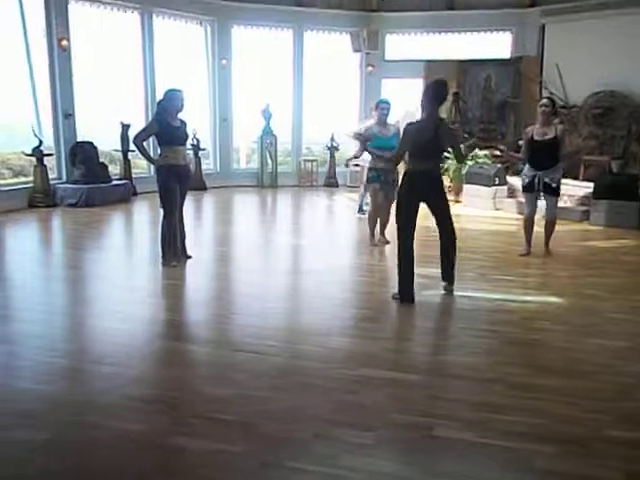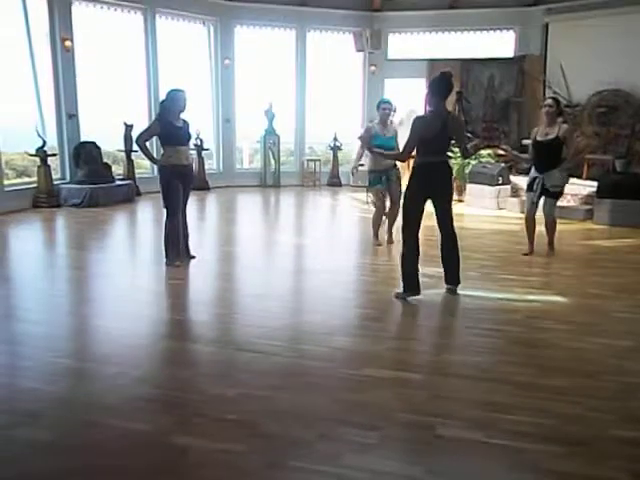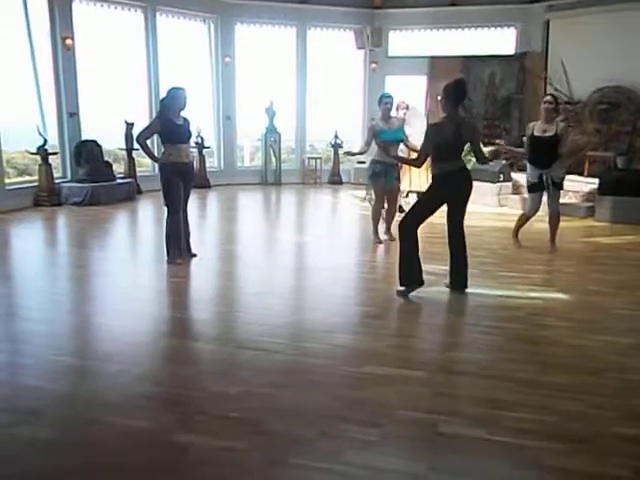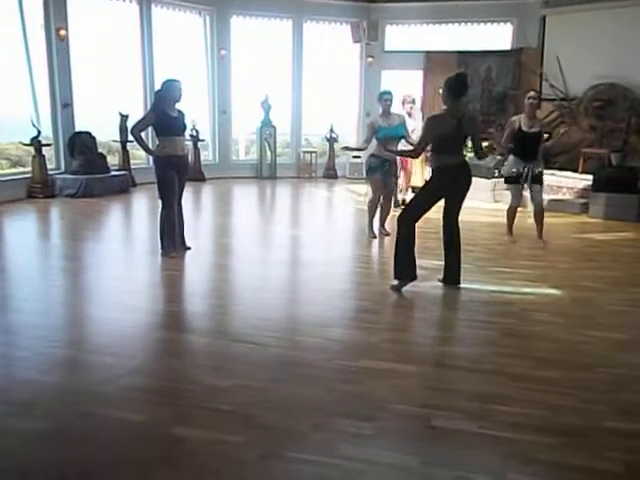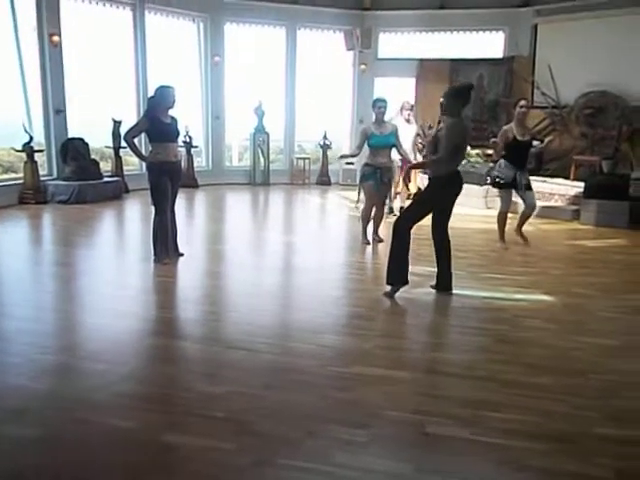
dt=0.4s
person 1, frame 1
left shoulder: (413, 128)
right shoulder: (448, 130)
left elbow: (396, 159)
right elbow: (459, 159)
left hip: (414, 183)
right hip: (434, 183)
left knee: (405, 235)
right knee: (446, 229)
left ankle: (405, 291)
right ankle: (448, 281)
person 1, frame 2
left shoulder: (421, 121)
right shoulder: (455, 122)
left elbow: (404, 156)
right elbow: (466, 154)
left wrist: (376, 151)
right wrist: (477, 145)
left hip: (421, 177)
right hip: (443, 176)
left knee: (410, 231)
right knee: (447, 227)
left ankle: (410, 287)
right ankle: (452, 281)
person 1, frame 3
left shoulder: (435, 129)
right shoulder: (469, 127)
left elbow: (419, 162)
right elbow: (481, 160)
left hip: (442, 183)
right hip: (462, 181)
left knee: (408, 226)
right knee: (456, 229)
left ankle: (411, 280)
right ankle: (458, 281)
person 1, frame 4
left shoulder: (435, 120)
right shoulder: (471, 121)
left elbow: (416, 153)
right elbow: (479, 154)
left wrist: (388, 149)
left hip: (442, 177)
right hip: (462, 175)
left knee: (406, 219)
right knee: (451, 222)
left ankle: (405, 274)
right ankle: (451, 276)
person 1, frame 5
left shoulder: (450, 126)
right shoulder: (460, 127)
left elbow: (442, 158)
left wrist: (412, 166)
left hip: (440, 184)
right hip: (452, 182)
left knee: (402, 224)
right knee: (440, 229)
left ankle: (397, 280)
right ankle: (443, 282)
person 2, frame 1
left shoulder: (182, 123)
right shoulder: (159, 122)
right elbow: (138, 139)
left wrist: (186, 159)
right wrist: (152, 160)
left hip: (184, 169)
right hip: (167, 170)
left knee: (179, 211)
right knee: (170, 212)
left ankle: (180, 251)
right ankle: (169, 255)
person 2, frame 2
left shoulder: (185, 123)
right shoulder: (161, 122)
right elbow: (140, 140)
left wrist: (188, 158)
right wrist: (155, 160)
left hip: (187, 170)
right hip: (170, 170)
left knee: (182, 211)
right knee: (173, 212)
left ankle: (184, 250)
right ankle: (172, 255)
person 2, frame 3
left shoulder: (185, 121)
right shoulder: (162, 121)
right elbow: (141, 138)
left wrist: (190, 157)
right wrist: (155, 158)
left hip: (187, 167)
right hip: (170, 168)
left knee: (183, 208)
right knee: (174, 210)
left ankle: (185, 249)
right ankle: (174, 253)
person 2, frame 4
left shoulder: (180, 114)
right shoulder: (157, 113)
right elbow: (135, 130)
left wrist: (184, 149)
right wrist: (150, 151)
left hip: (182, 160)
right hip: (165, 161)
left knee: (177, 201)
right knee: (168, 203)
left ankle: (179, 242)
right ankle: (168, 246)
person 2, frame 5
left shoulder: (173, 120)
right shoulder: (150, 119)
right elbow: (128, 137)
left wrist: (177, 155)
right wrist: (143, 157)
left hip: (175, 166)
right hip: (158, 167)
left knee: (170, 208)
right knee: (161, 209)
left ankle: (172, 248)
right ankle: (161, 252)
person 3, frame 1
left shoulder: (559, 129)
right shoulder: (529, 131)
left elbow: (561, 155)
right elbow: (524, 156)
left hip: (551, 175)
right hip: (531, 174)
left knee: (551, 214)
right knee: (529, 212)
left ankle: (546, 244)
right ankle: (527, 245)
person 3, frame 2
left shoulder: (563, 129)
right shoulder: (535, 131)
left elbow: (567, 155)
right elbow: (531, 157)
right wrist: (512, 153)
left hip: (554, 175)
right hip: (536, 174)
left knee: (548, 213)
right knee: (529, 211)
left ankle: (550, 244)
right ankle: (530, 245)
person 3, frame 3
left shoulder: (560, 127)
right shoulder: (531, 127)
left elbow: (561, 151)
right elbow: (527, 152)
left hip: (553, 171)
right hip: (535, 171)
left knee: (554, 208)
right knee: (532, 209)
left ankle: (552, 241)
right ankle: (515, 232)
person 3, frame 4
left shoulder: (540, 124)
right shoulder: (514, 121)
left elbow: (540, 148)
right elbow: (504, 145)
left hip: (534, 165)
right hip: (516, 164)
left knee: (538, 201)
right knee: (516, 202)
left ankle: (540, 235)
right ankle: (509, 232)
person 3, frame 5
left shoulder: (528, 130)
right shoulder: (507, 130)
right elbow: (497, 155)
left wrist: (542, 145)
right wrist: (495, 148)
left hip: (522, 172)
right hip: (506, 170)
left knee: (531, 205)
right knee: (505, 207)
left ankle: (519, 229)
right ankle: (501, 239)
person 4, frame 1
left shoulder: (395, 129)
right shoulder: (369, 130)
right elbow: (361, 150)
right wrist: (353, 157)
left hip: (391, 171)
right hip: (375, 171)
left knee: (387, 206)
right knee: (376, 205)
left ankle: (382, 234)
right ankle: (372, 236)
person 4, frame 2
left shoulder: (393, 130)
right shoulder: (370, 129)
left elbow: (396, 152)
right elbow: (362, 148)
right wrist: (356, 163)
left hip: (392, 170)
right hip: (375, 172)
left knee: (396, 202)
right knee: (381, 206)
left ankle: (389, 231)
right ankle: (375, 236)
person 4, frame 3
left shoulder: (399, 122)
right shoulder: (374, 125)
left elbow: (406, 142)
right elbow: (367, 146)
right wrist: (356, 152)
left hip: (394, 166)
right hip: (378, 165)
left knee: (393, 201)
right knee: (379, 201)
left ankle: (388, 230)
right ankle: (375, 233)
person 4, frame 4
left shoulder: (400, 118)
right shoulder: (374, 122)
left elbow: (407, 138)
right elbow: (366, 143)
right wrist: (354, 148)
left hip: (392, 162)
right hip: (376, 160)
left knee: (388, 196)
right knee: (376, 195)
left ankle: (382, 225)
right ankle: (370, 227)
person 4, frame 5
left shoulder: (393, 128)
right shoulder: (367, 130)
left elbow: (399, 148)
right elbow: (358, 149)
left wrist: (410, 161)
right wrist: (349, 154)
left hip: (387, 170)
right hip: (370, 168)
left knee: (381, 204)
right knee: (370, 203)
left ankle: (376, 232)
right ankle: (364, 233)
